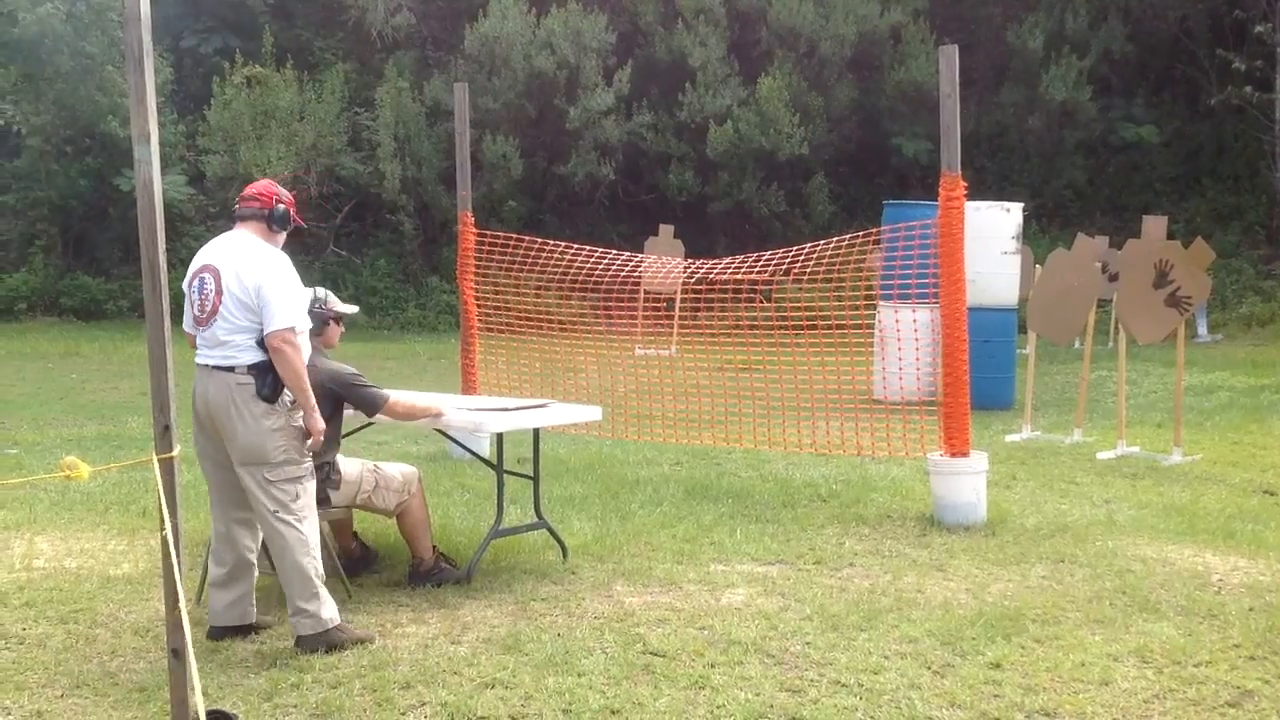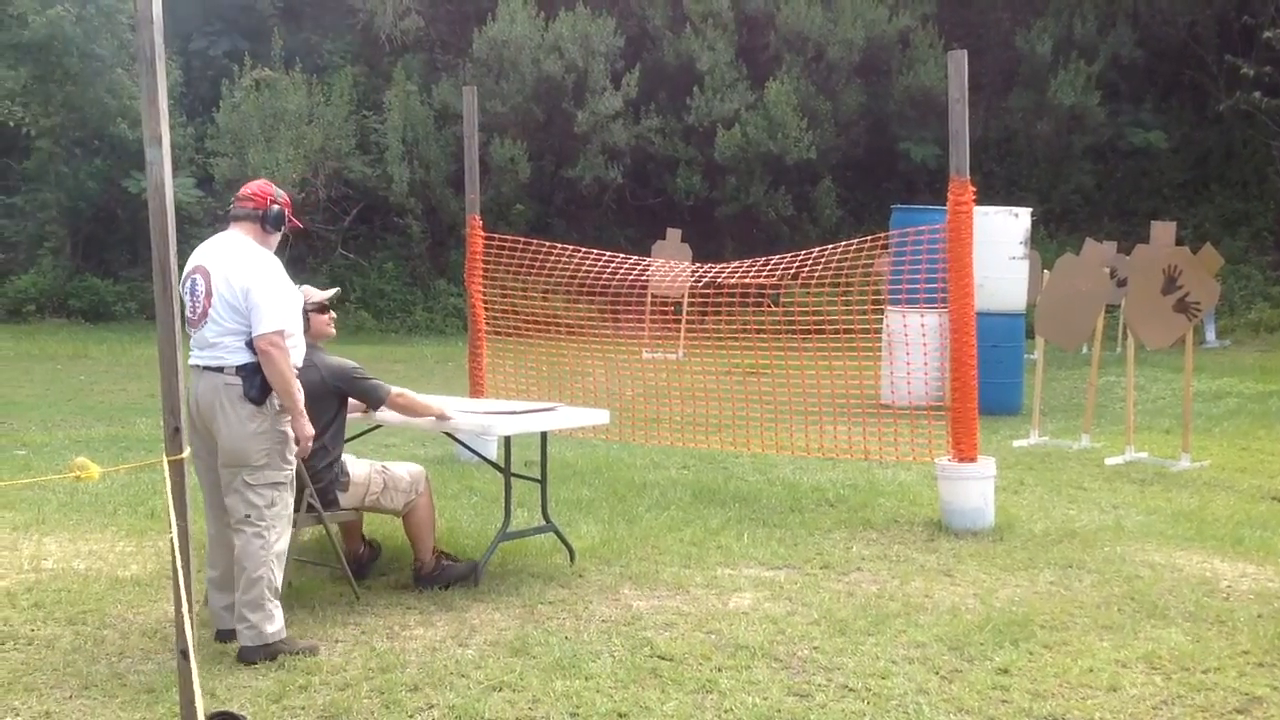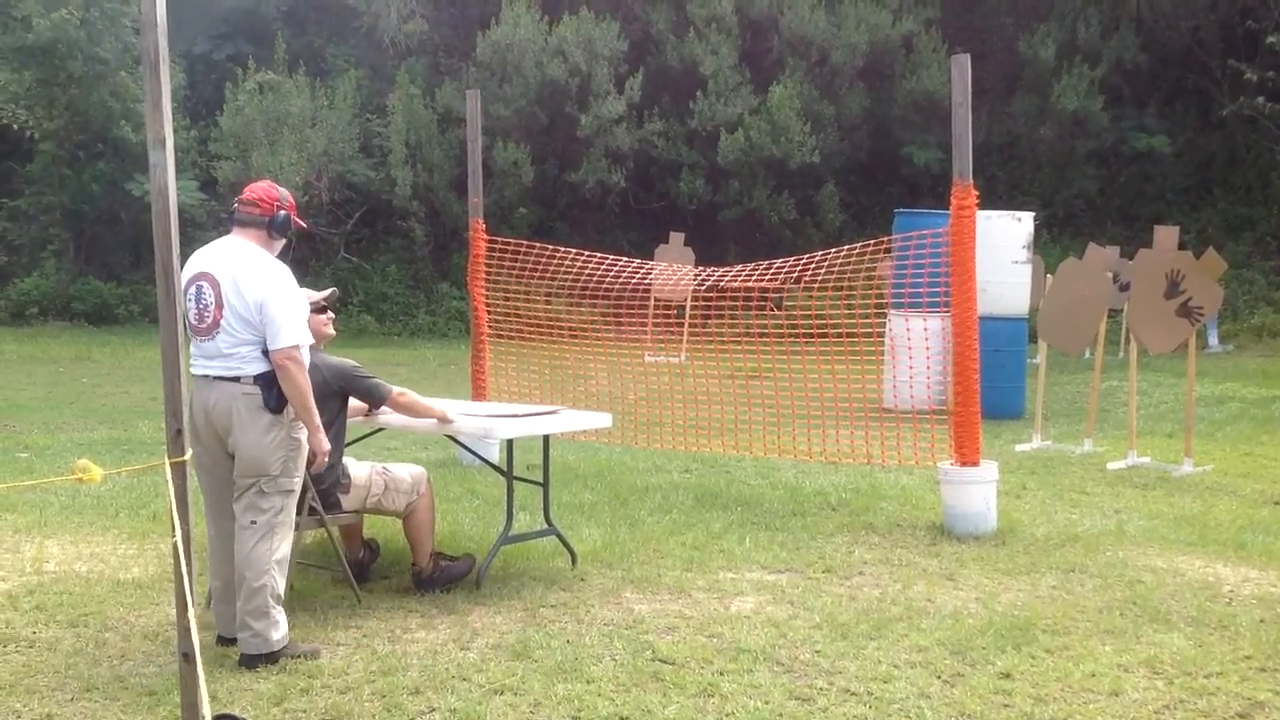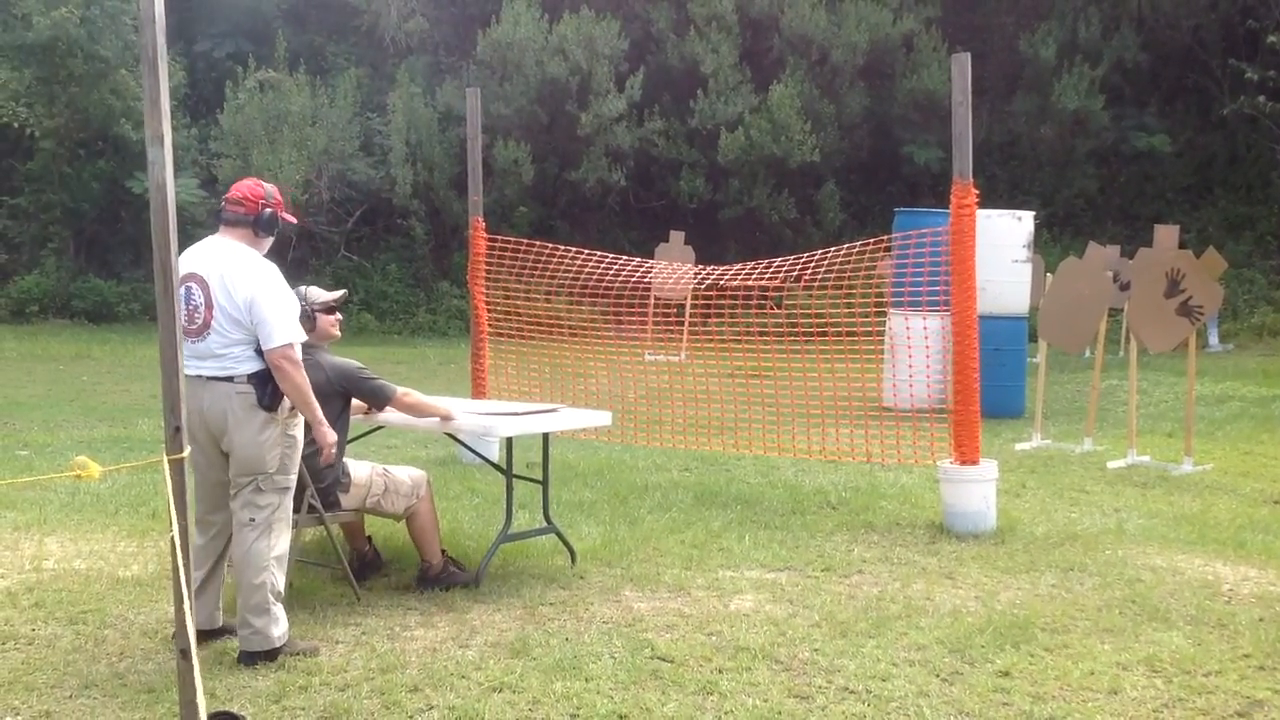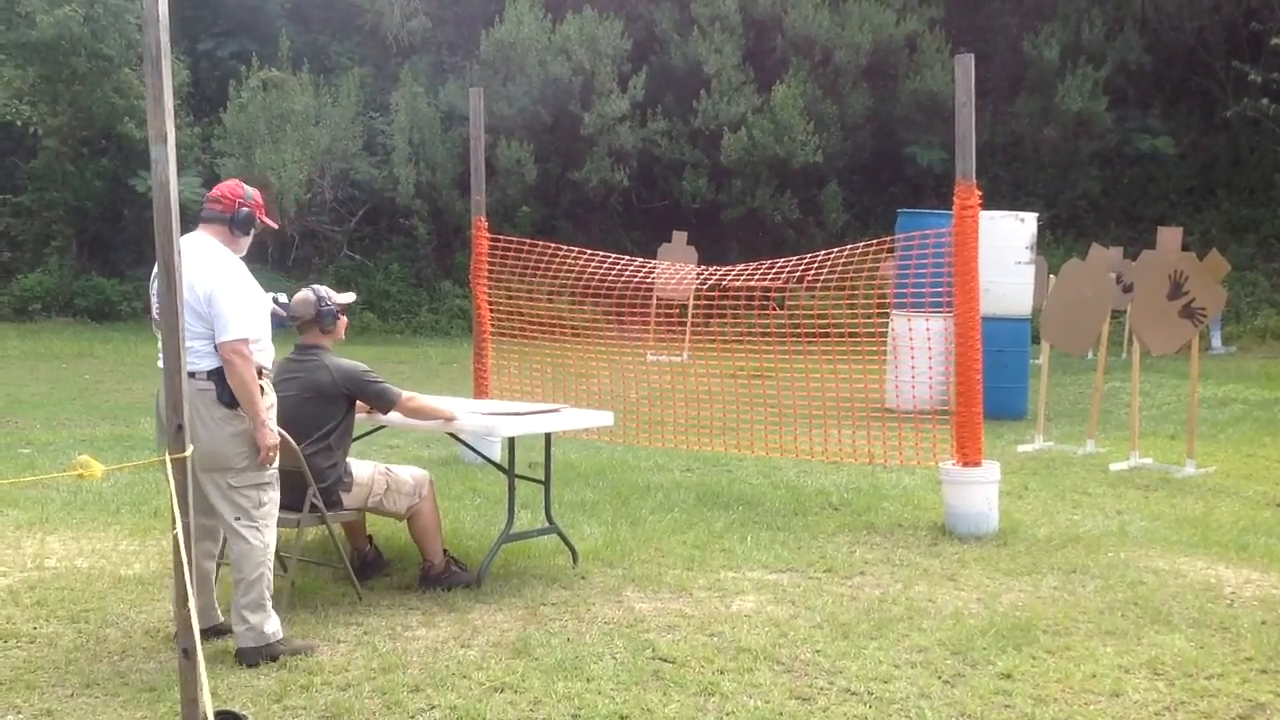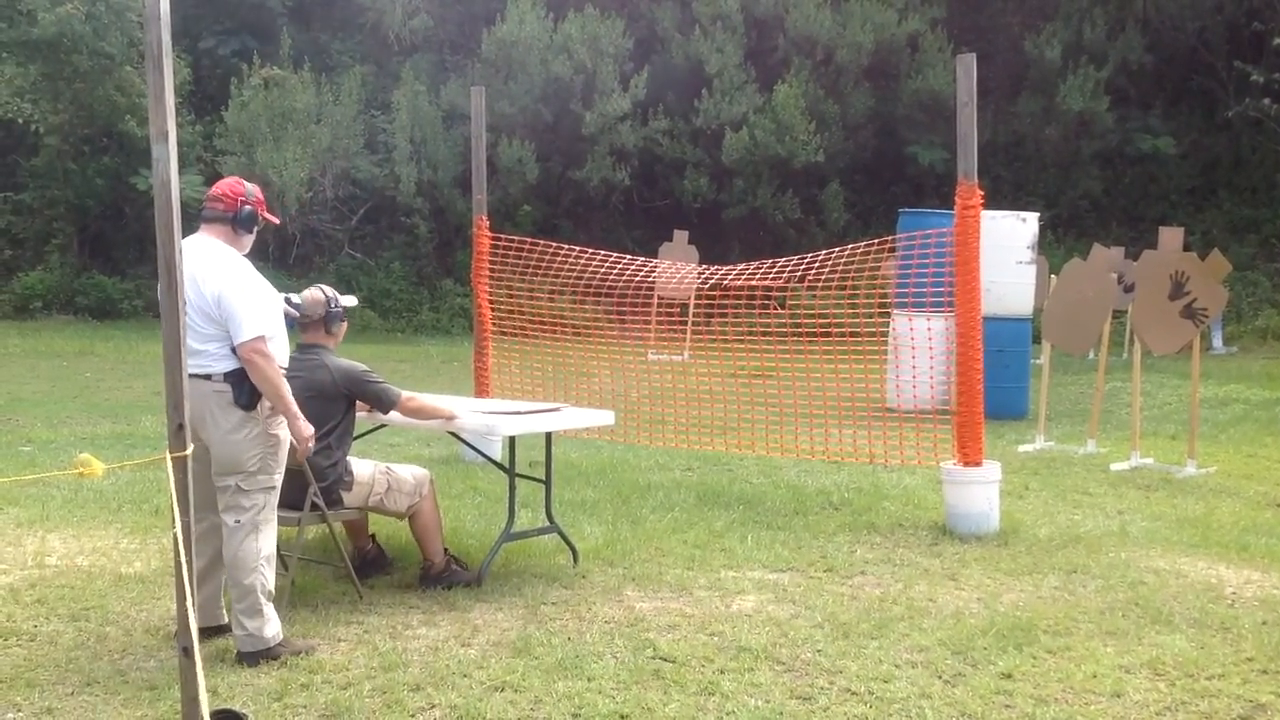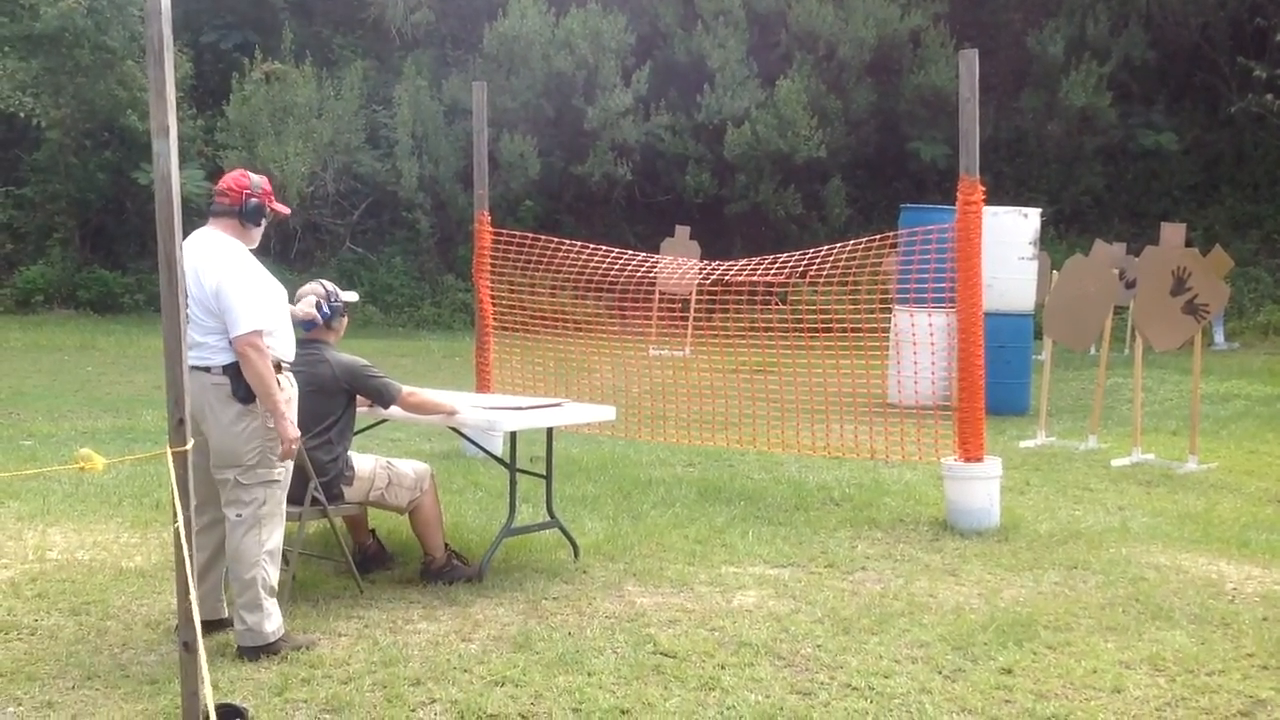
dt=0.5s
person 1, frame 1
left shoulder: (204, 257)
right shoulder: (268, 261)
left elbow: (194, 333)
right elbow: (280, 342)
right wrist: (310, 409)
left hip: (208, 387)
right hip: (255, 395)
left knee: (231, 511)
right knee: (288, 509)
left ankle: (228, 615)
right ankle: (317, 623)
person 1, frame 2
left shoulder: (201, 255)
right shoulder: (259, 263)
right elbow: (269, 345)
right wrist: (298, 415)
left hip: (203, 387)
right hip: (248, 396)
left knee: (224, 513)
right knee: (262, 518)
left ankle: (229, 618)
right ankle: (260, 635)
person 1, frame 3
left shoulder: (198, 261)
right shoulder: (269, 273)
right elbow: (286, 360)
right wrist: (314, 429)
left hip: (203, 396)
right hip: (256, 404)
left knee: (225, 521)
right knee: (262, 524)
left ankle: (231, 624)
right ankle: (263, 641)
person 1, frame 4
left shoulder: (189, 260)
right shoulder: (257, 273)
right elbow: (282, 358)
right wrist: (319, 423)
left hip: (197, 395)
right hip: (251, 403)
left knee: (212, 516)
right knee: (259, 522)
left ankle: (200, 618)
right ankle: (262, 639)
person 1, frame 5
left shoulder: (173, 255)
right shoulder: (224, 269)
right elbow: (236, 353)
left wrist: (255, 312)
right wrist: (261, 423)
left hip: (177, 393)
right hip: (220, 400)
left knee: (195, 514)
right knee: (249, 518)
left ankle: (198, 618)
right ankle: (258, 636)
person 1, frame 6
left shoulder: (181, 255)
right shoulder: (231, 270)
right elbow: (254, 354)
left wrist: (267, 312)
right wrist: (293, 416)
left hip: (193, 392)
right hip: (236, 401)
left knee: (203, 513)
right knee: (248, 520)
left ankle: (203, 616)
right ankle: (258, 638)
person 1, frame 7
left shoulder: (195, 246)
right shoulder: (234, 263)
right elbow: (250, 347)
left wrist: (291, 311)
right wrist: (281, 416)
left hip: (201, 387)
right hip: (240, 394)
left knee: (208, 507)
right knee: (254, 514)
left ankle: (205, 611)
right ankle: (260, 632)
person 2, frame 1
right shoulder: (332, 372)
right elbow: (396, 408)
left wrist: (356, 399)
right wrist: (435, 409)
right hip: (315, 481)
left knee: (341, 465)
right knee: (407, 479)
left ankle: (351, 554)
right ankle: (426, 567)
person 2, frame 2
right shoulder: (333, 369)
right elbow: (398, 399)
left wrist: (362, 403)
right wrist: (438, 411)
right hip: (319, 485)
left knee: (348, 463)
right knee: (414, 478)
left ankle: (358, 556)
right ankle: (429, 567)
person 2, frame 3
right shoulder: (335, 369)
right elbow: (399, 399)
left wrist: (366, 406)
right wrist: (440, 413)
right hip: (321, 488)
left knee: (351, 467)
right knee: (415, 479)
left ankle: (357, 559)
right ankle: (426, 570)
person 2, frame 4
right shoulder: (338, 369)
right elbow: (404, 399)
left wrist: (365, 404)
right wrist: (445, 412)
right hip: (320, 488)
left knee: (352, 469)
right knee: (416, 483)
left ankle: (362, 557)
right ankle: (435, 569)
person 2, frame 5
left shoulder: (283, 368)
right shoulder: (344, 371)
right elbow: (409, 404)
left wrist: (362, 404)
right wrist: (448, 413)
left hip: (282, 486)
right hip: (321, 489)
left knee: (352, 467)
right knee: (418, 482)
left ankle: (364, 557)
right ankle: (437, 570)
person 2, frame 6
left shoulder: (282, 366)
right shoulder: (343, 371)
right elbow: (408, 404)
left wrist: (361, 403)
right wrist: (448, 412)
left hip: (284, 485)
right hip: (323, 487)
left knee: (350, 466)
right knee: (419, 482)
left ankle: (365, 555)
right ankle: (437, 568)
person 2, frame 7
right shoulder: (344, 366)
right elbow: (408, 399)
left wrist: (364, 397)
right wrist: (450, 407)
left hip: (289, 478)
right hip: (324, 481)
left knee: (353, 463)
right knee: (420, 476)
left ankle: (367, 550)
right ankle: (438, 563)
